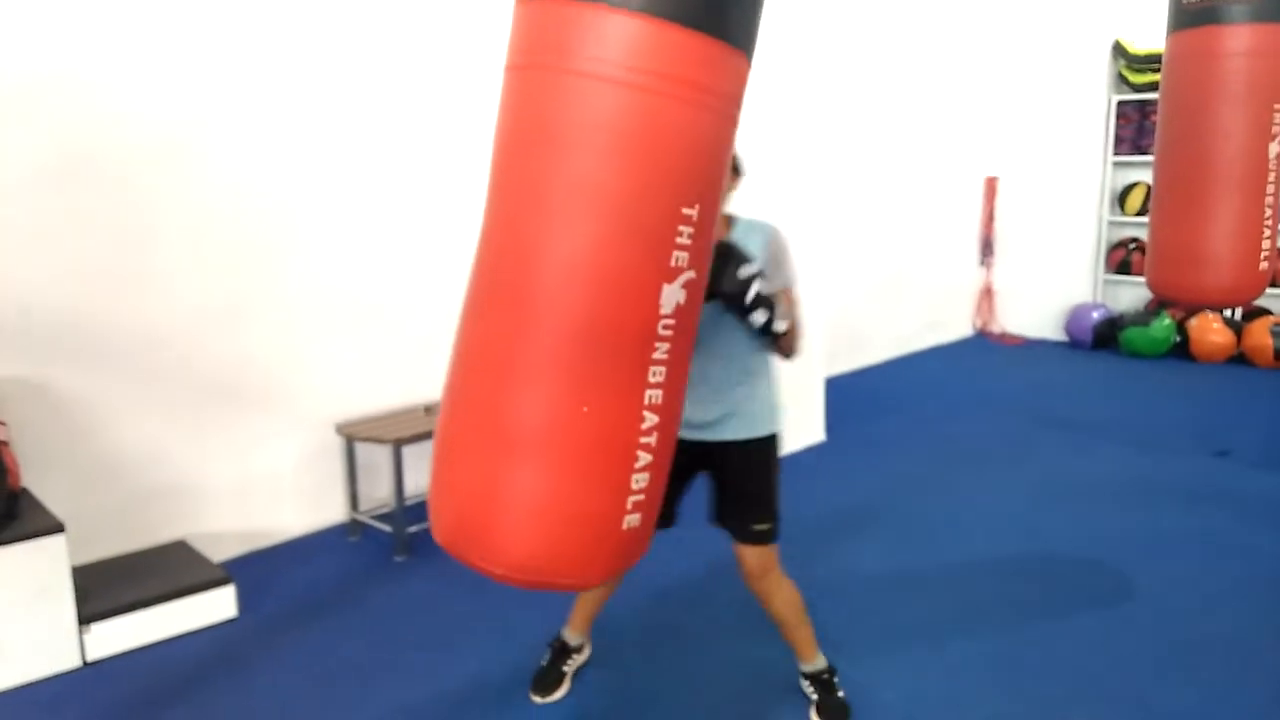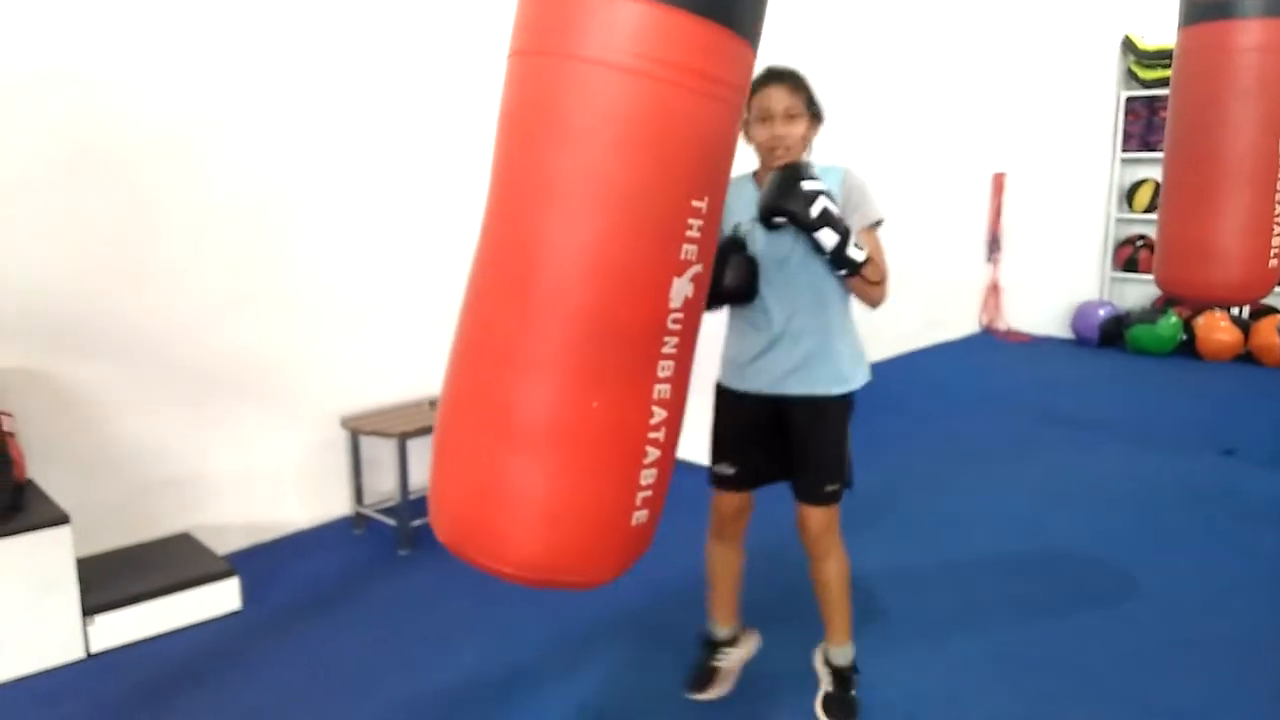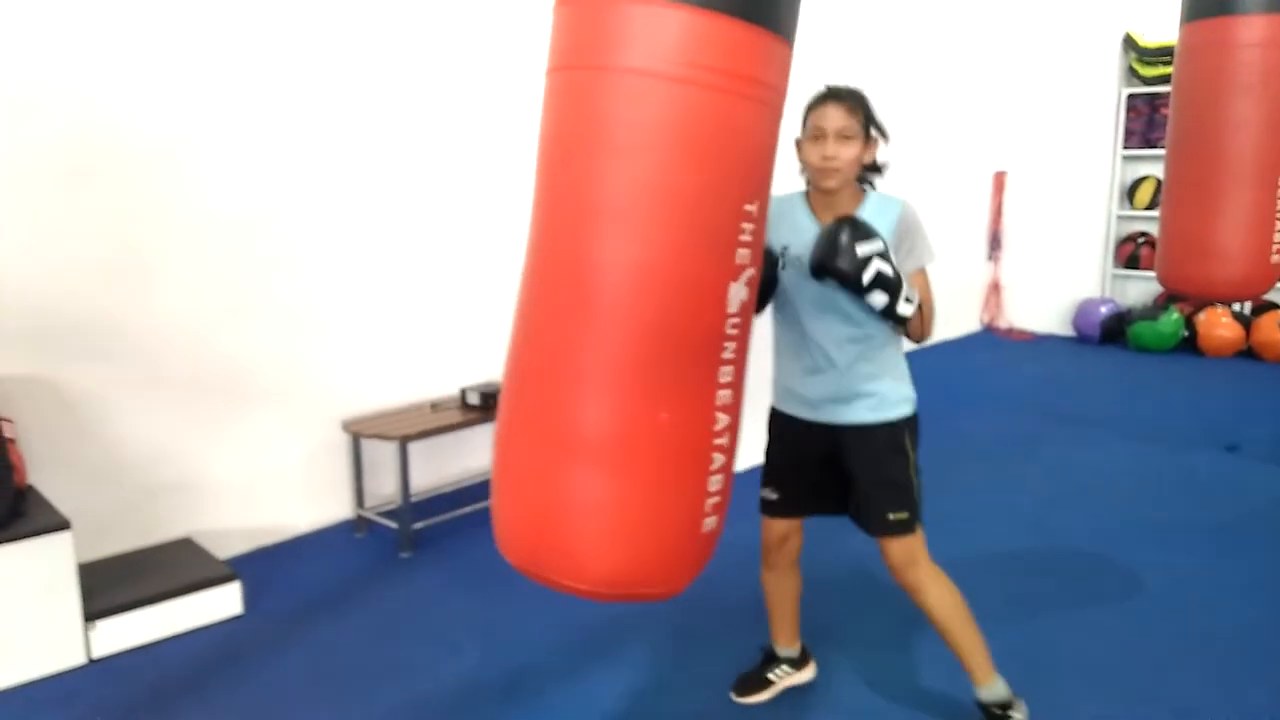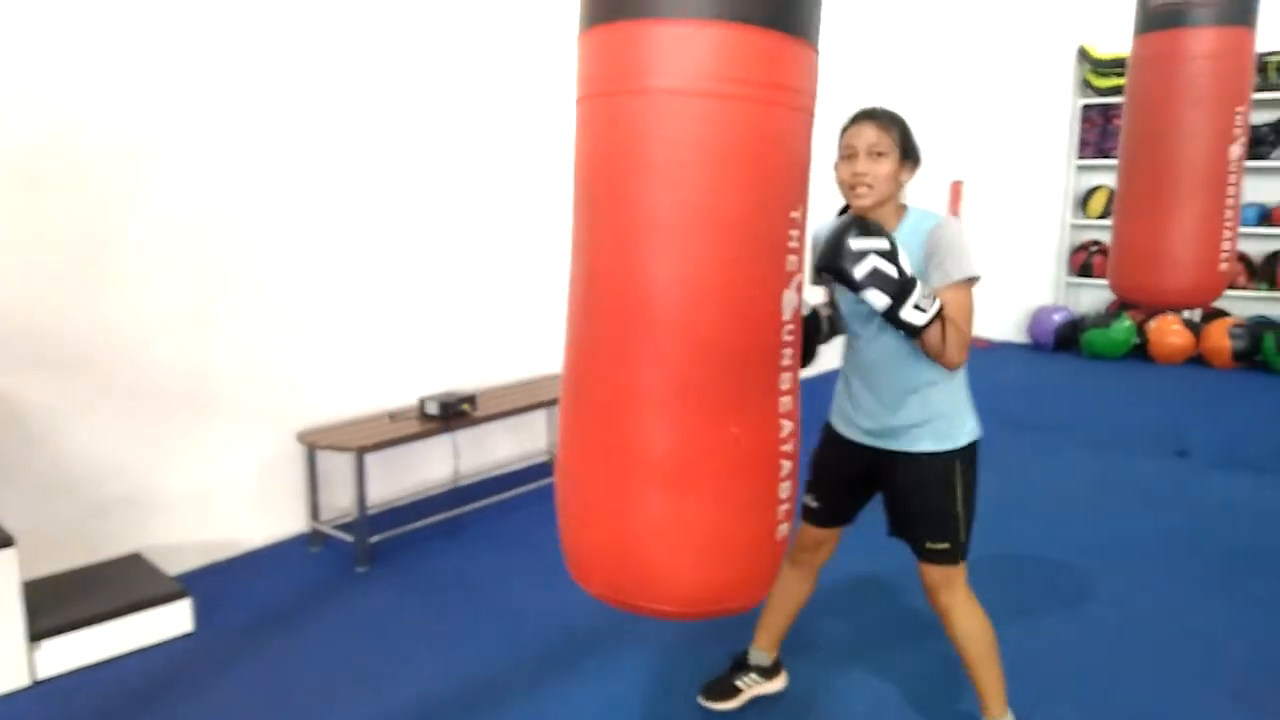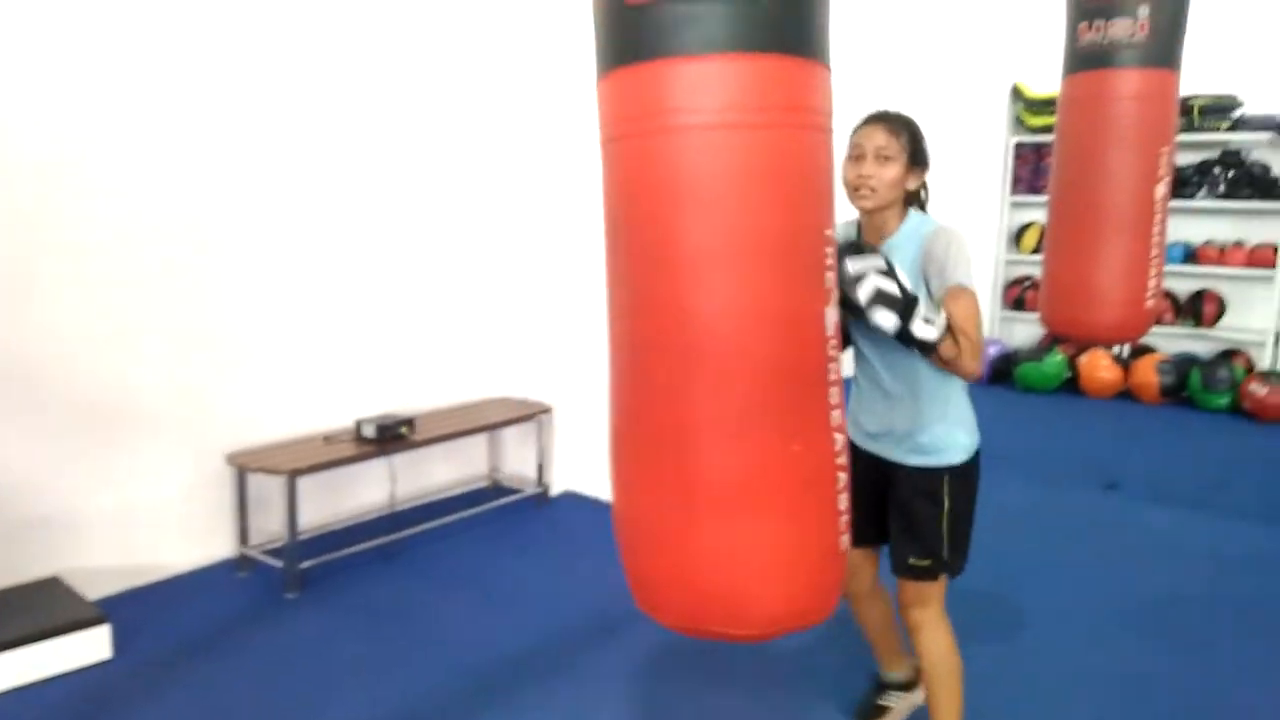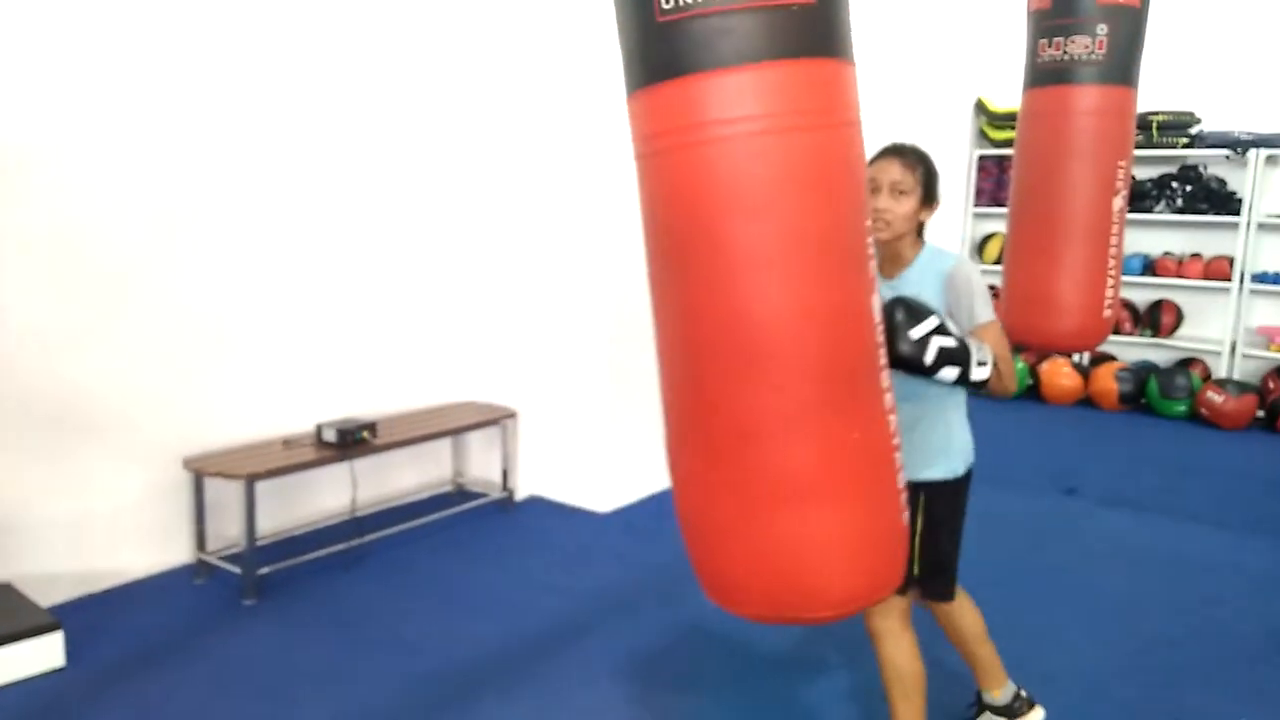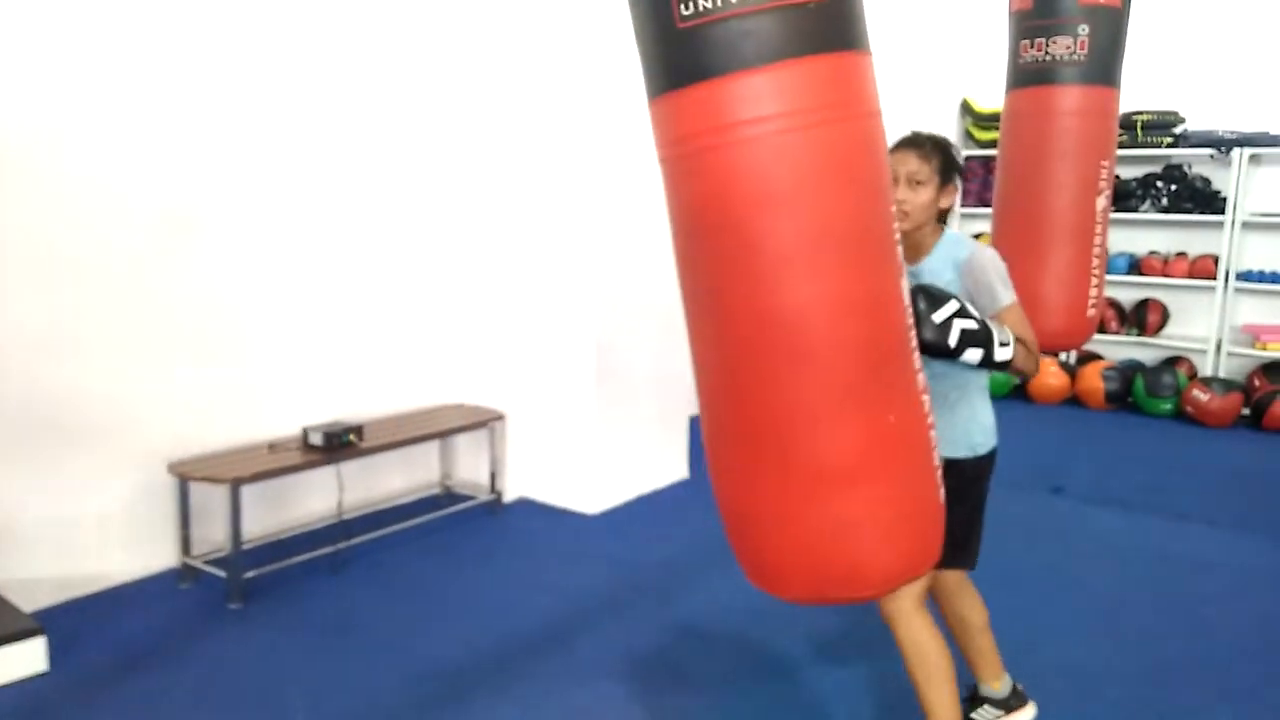
dt=0.2s
person 1, frame 1
left shoulder: (764, 241)
left elbow: (788, 344)
left wrist: (752, 296)
left hip: (745, 427)
right hip: (670, 426)
left knee: (760, 566)
left ankle: (816, 672)
right ankle: (572, 644)
person 1, frame 2
left shoulder: (843, 187)
right shoulder: (728, 197)
left elbow: (874, 290)
right elbow: (715, 288)
left wrist: (822, 222)
right wrist: (714, 279)
left hip: (822, 383)
right hip: (746, 382)
left knee: (818, 528)
right knee: (726, 512)
left ankle: (838, 659)
right ankle: (726, 638)
person 1, frame 3
left shoulder: (896, 217)
right shoulder: (776, 216)
left elbow: (920, 328)
right elbow: (748, 299)
left wrist: (878, 278)
left hip: (875, 412)
right hip: (798, 408)
left knee: (906, 560)
right knee: (777, 539)
right ankle: (787, 656)
person 1, frame 4
left shoulder: (940, 234)
right shoulder: (830, 237)
left elbow: (953, 350)
left wrist: (889, 283)
right wrist: (804, 332)
left hip: (932, 438)
right hip: (854, 426)
left knee: (944, 584)
right knee: (807, 548)
right ankle: (760, 664)
person 1, frame 5
left shoulder: (938, 241)
right shoulder: (844, 242)
left elbow: (968, 361)
left wrist: (897, 305)
left hip: (934, 453)
right hip: (868, 438)
left knee: (919, 602)
right knee: (855, 573)
person 1, frame 6
left shoulder: (953, 275)
left elbow: (1006, 378)
left wrist: (949, 353)
left hip: (931, 468)
left knee: (885, 612)
right knee: (933, 594)
person 1, frame 7
left shoulder: (973, 261)
left elbow: (1028, 358)
left wrist: (971, 337)
left hip: (955, 448)
left knee: (899, 595)
right knee: (942, 577)
